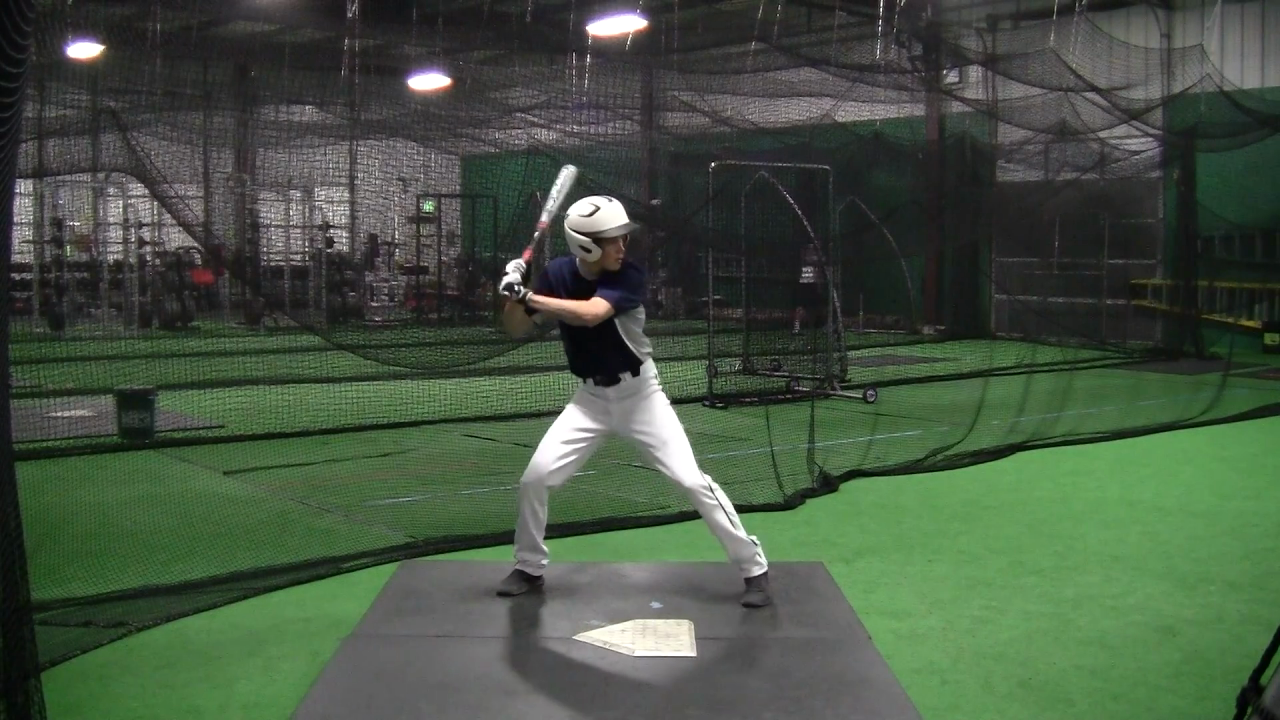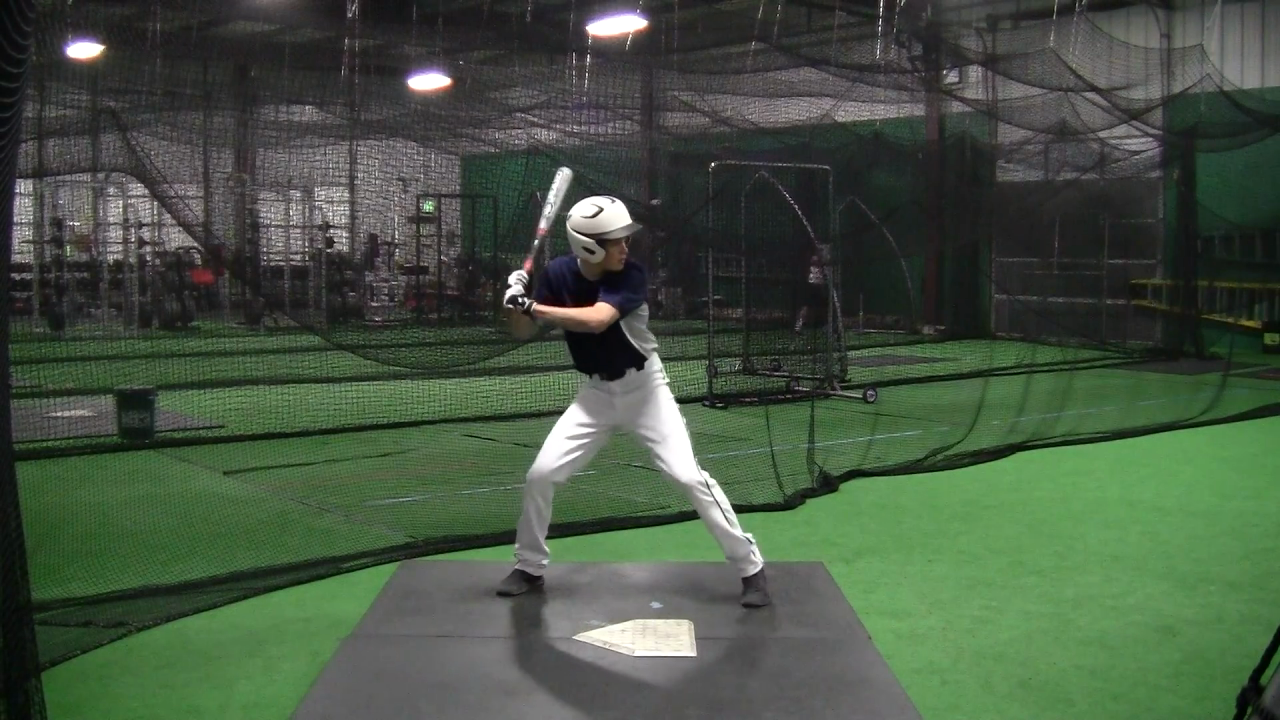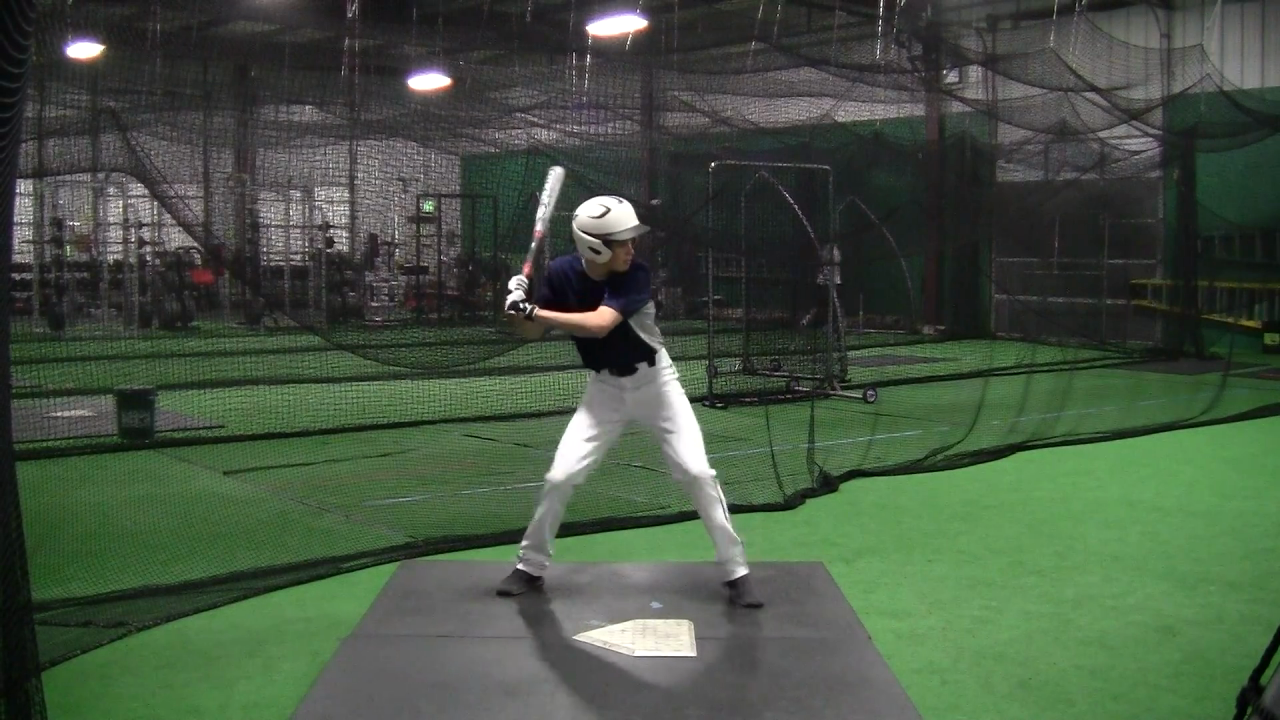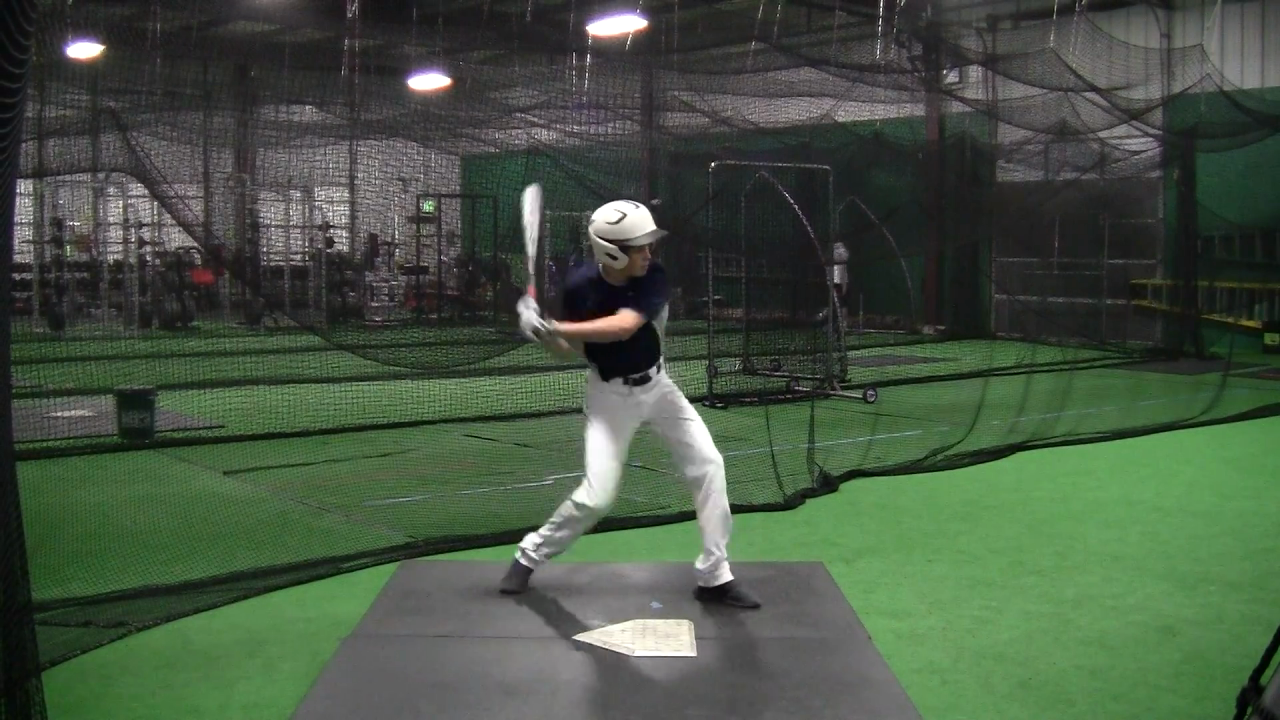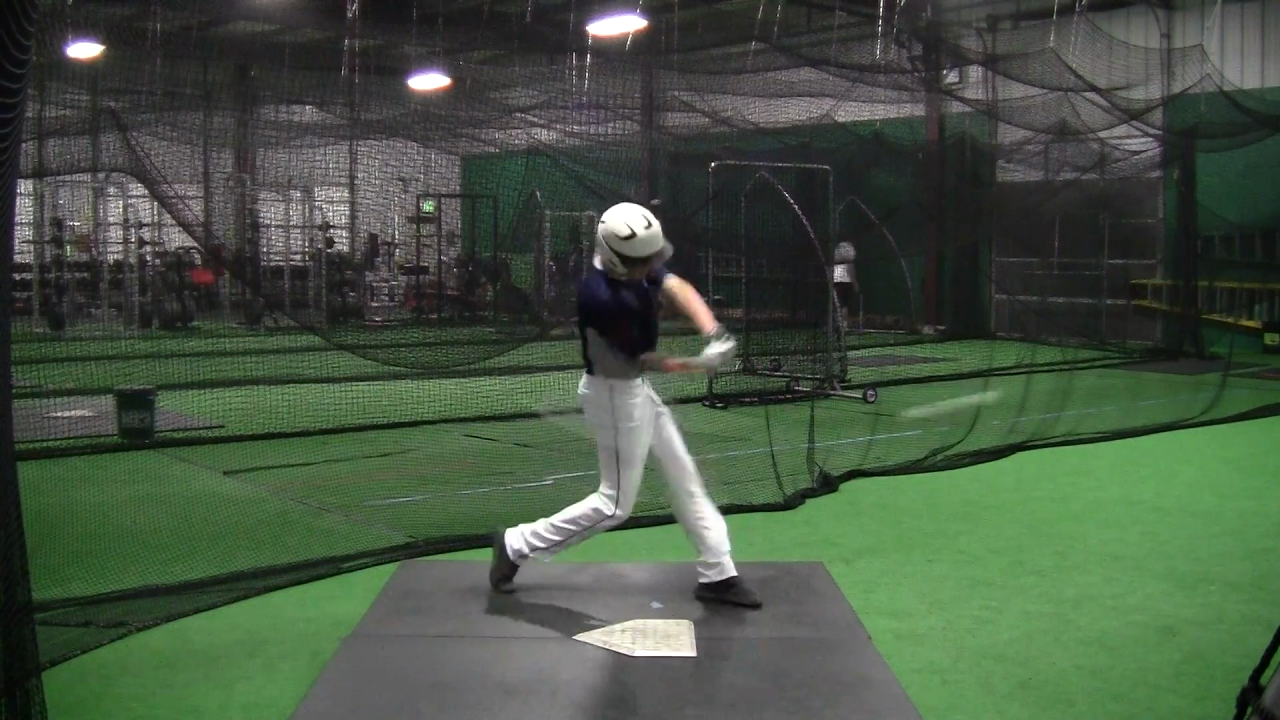
dt=0.1s
person 1, frame 1
left shoulder: (630, 276)
right shoulder: (556, 273)
left elbow: (591, 314)
right elbow: (516, 329)
left wrist: (529, 298)
right wrist: (513, 294)
left hip: (639, 392)
right hip: (590, 396)
left knee: (691, 479)
right knee: (535, 477)
left ankle: (754, 567)
right ankle: (529, 566)
person 1, frame 2
left shoulder: (632, 276)
right shoulder: (558, 273)
left elbow: (596, 320)
right elbow: (522, 332)
left wrist: (533, 306)
right wrist: (517, 303)
left hip: (644, 387)
right hip: (595, 392)
left knee: (688, 475)
right knee: (540, 475)
left ankle: (750, 566)
right ankle: (529, 566)
person 1, frame 3
left shoulder: (637, 275)
right shoulder: (563, 273)
left elbow: (600, 325)
right elbow: (540, 332)
left wrist: (533, 316)
right wrist: (521, 307)
left hip: (655, 378)
right hip: (607, 386)
left knee: (695, 469)
right knee: (561, 478)
left ankle: (733, 570)
right ankle: (530, 566)
person 1, frame 4
left shoulder: (653, 278)
right shoulder: (580, 284)
left elbow: (621, 326)
right elbow: (567, 348)
left wrist: (551, 328)
right wrist: (549, 334)
left hip: (655, 386)
right hip: (609, 395)
left knee: (708, 467)
right knee: (597, 496)
left ankle: (715, 577)
right ankle: (529, 558)
person 1, frame 5
left shoulder: (620, 260)
right shoulder: (599, 297)
left elbow: (678, 290)
right elbow: (641, 360)
left wrist: (712, 332)
right wrist: (693, 363)
left hip: (634, 389)
right hip: (614, 398)
left knee: (682, 477)
right knee: (615, 505)
left ankle: (717, 573)
right ankle: (517, 545)
